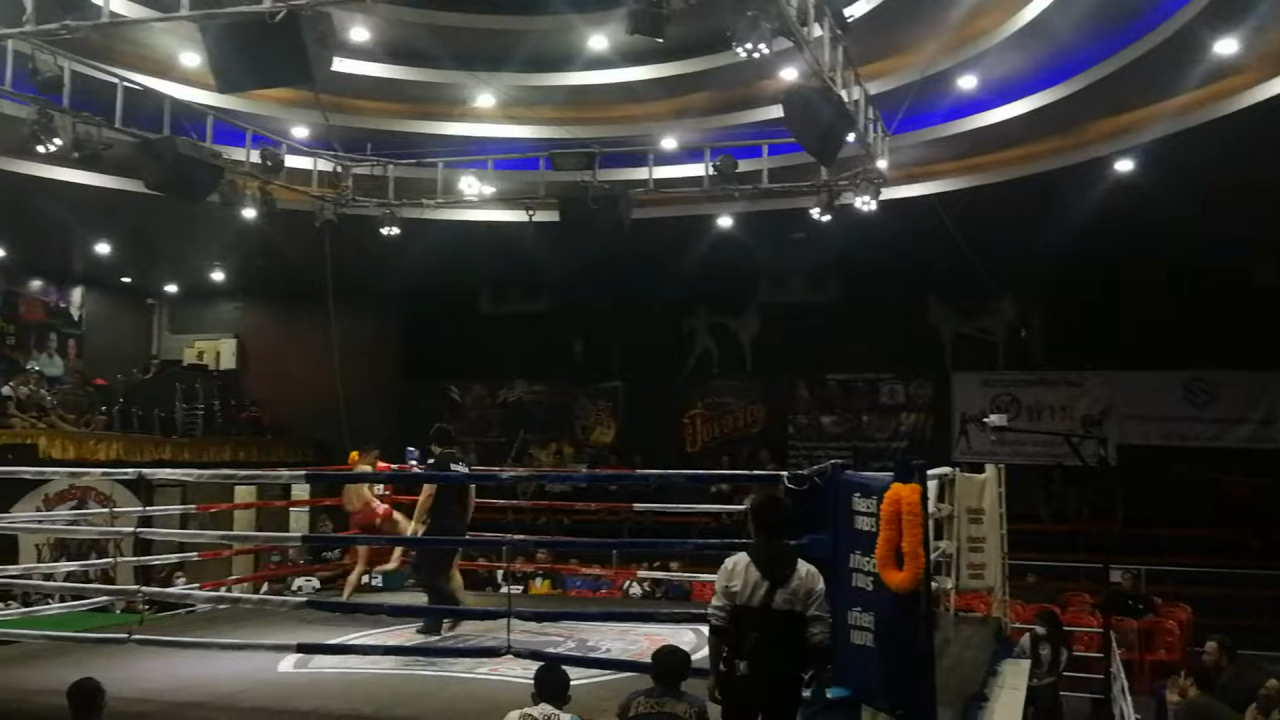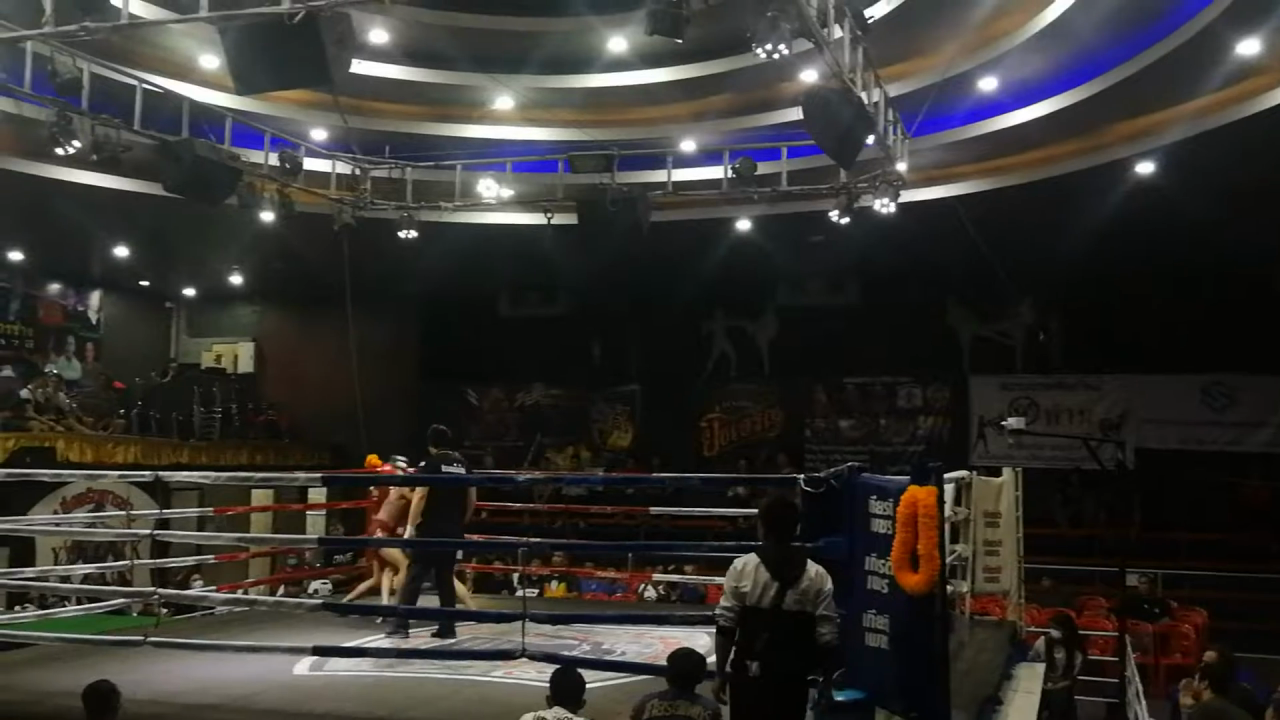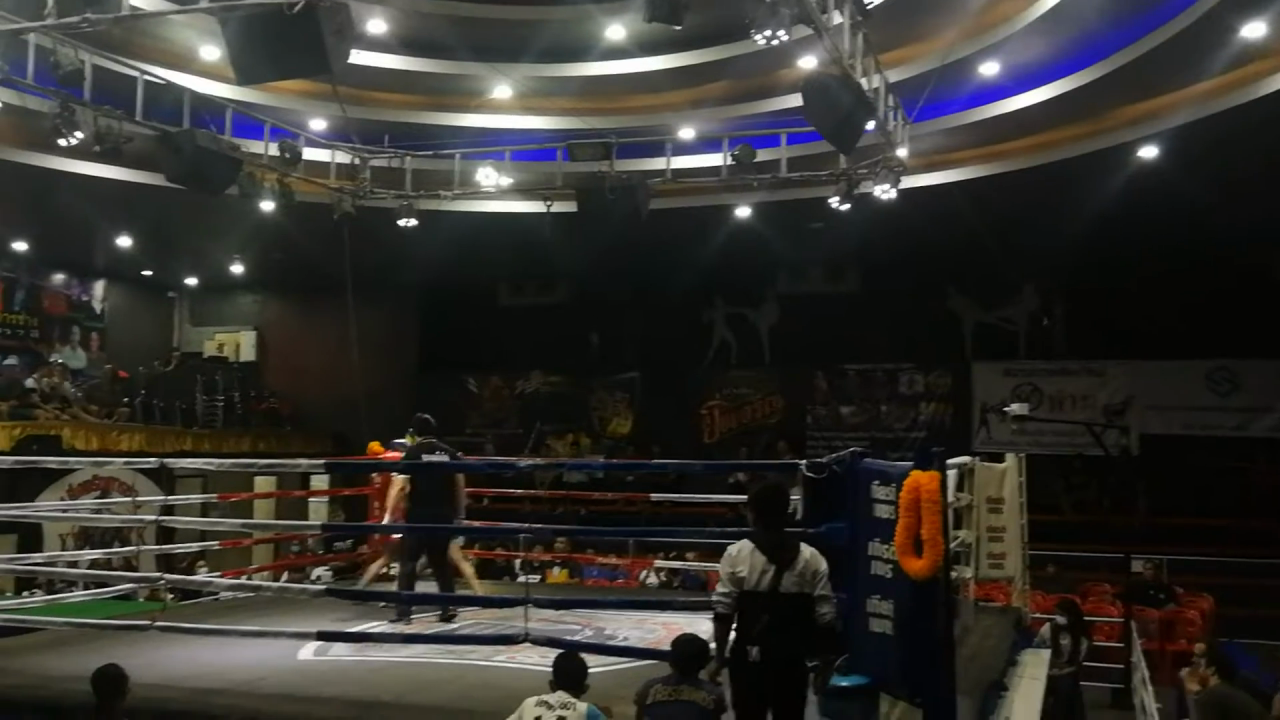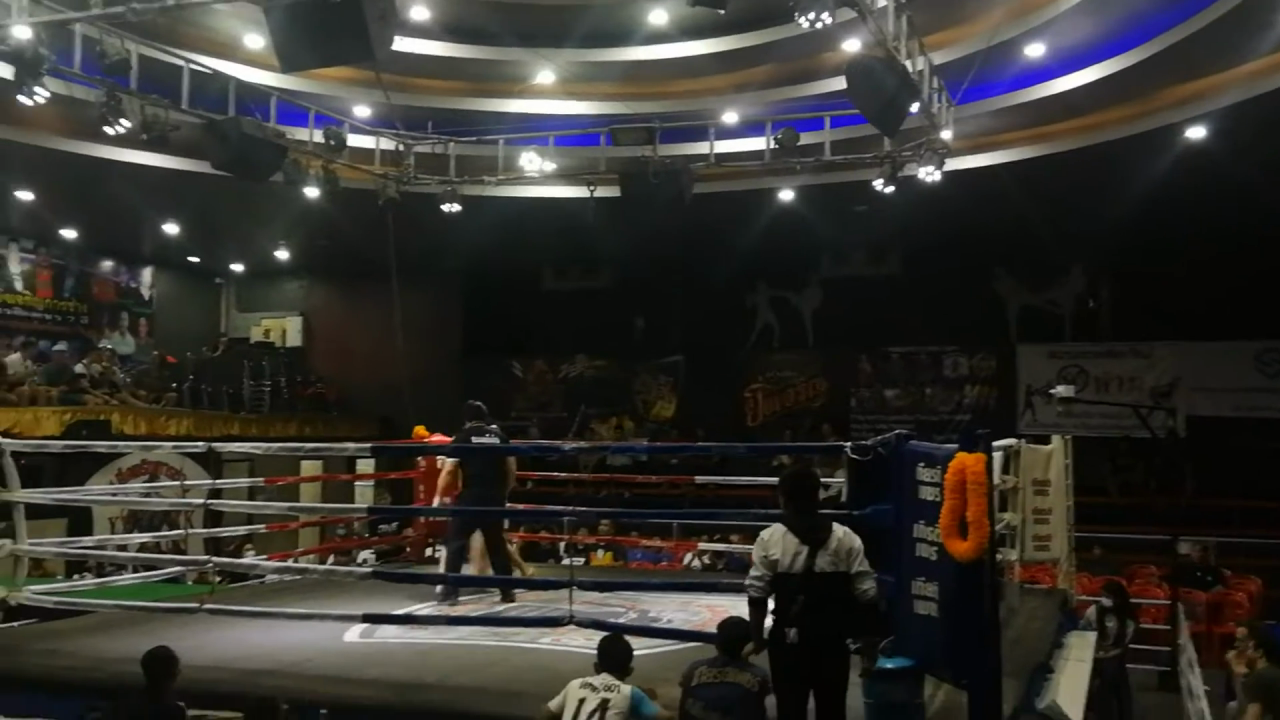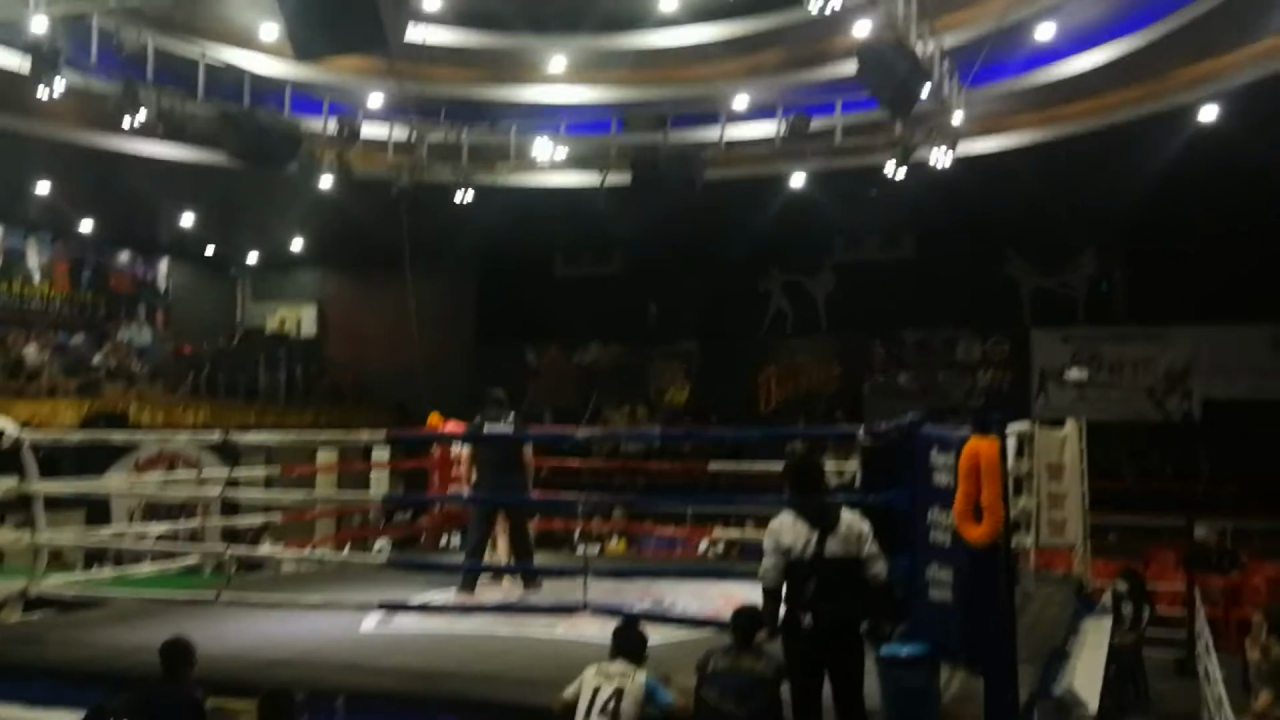
dt=0.3s
person 1, frame 1
left shoulder: (733, 567)
right shoulder: (808, 575)
left elbow: (718, 627)
right elbow: (818, 637)
left wrist: (715, 673)
left hip: (740, 674)
right hip: (785, 677)
person 1, frame 2
left shoulder: (742, 568)
right shoulder: (817, 576)
left elbow: (726, 627)
right elbow: (827, 638)
left wrist: (721, 674)
left hip: (750, 675)
right hip: (792, 678)
person 1, frame 3
left shoulder: (737, 554)
right shoulder: (811, 558)
left elbow: (724, 612)
right elbow: (825, 617)
left wrist: (719, 657)
right wrist: (825, 662)
left hip: (749, 659)
right hip: (792, 662)
person 1, frame 4
left shoulder: (770, 539)
right shoulder: (846, 538)
left elbow: (757, 596)
right elbow: (867, 595)
left wrist: (757, 638)
right wrist: (870, 640)
left hip: (789, 641)
right hip: (832, 641)
person 1, frame 5
left shoulder: (781, 526)
right shoulder: (855, 523)
left elbow: (771, 584)
right elbow: (877, 576)
left wrist: (771, 624)
right wrist: (876, 618)
left hip: (803, 626)
right hip: (846, 625)
person 2, frame 1
left shoulder: (437, 462)
right shoulder: (463, 465)
left elbow: (428, 494)
right elbow: (471, 500)
left wrist: (416, 522)
right wrist: (464, 526)
left hip: (440, 525)
right hip: (457, 526)
left knee: (424, 570)
right knee: (440, 573)
left ankle: (454, 607)
right ankle: (433, 624)
person 2, frame 2
left shoulder: (430, 464)
right shoulder: (463, 465)
left elbow: (420, 496)
right elbow: (471, 501)
left wrist: (410, 526)
left hip: (431, 529)
right hip: (454, 530)
left knee: (415, 576)
right knee: (446, 578)
left ankle: (401, 625)
right ankle: (447, 627)
person 2, frame 3
left shoulder: (412, 453)
right shoulder: (450, 453)
left elbow: (400, 487)
right elbow: (460, 487)
left wrist: (389, 515)
right wrist: (459, 513)
left hip: (419, 516)
right hip: (444, 516)
left knee: (408, 563)
right knee: (442, 562)
left ankle: (403, 612)
right ankle: (448, 606)
person 2, frame 4
left shoulder: (461, 438)
right shoulder: (501, 437)
left elbow: (449, 471)
right elbow: (511, 471)
right wrist: (504, 493)
left hip: (469, 498)
right hip: (495, 499)
left knee: (456, 544)
right knee: (498, 545)
left ankle: (450, 592)
right ankle: (507, 592)
person 2, frame 5
left shoulder: (477, 426)
right shoulder: (517, 425)
left elbow: (467, 458)
right elbow: (528, 459)
right wrist: (528, 484)
left hip: (486, 487)
right hip: (515, 487)
left knee: (477, 535)
right knee: (520, 533)
left ankle: (468, 583)
right ankle: (530, 578)
